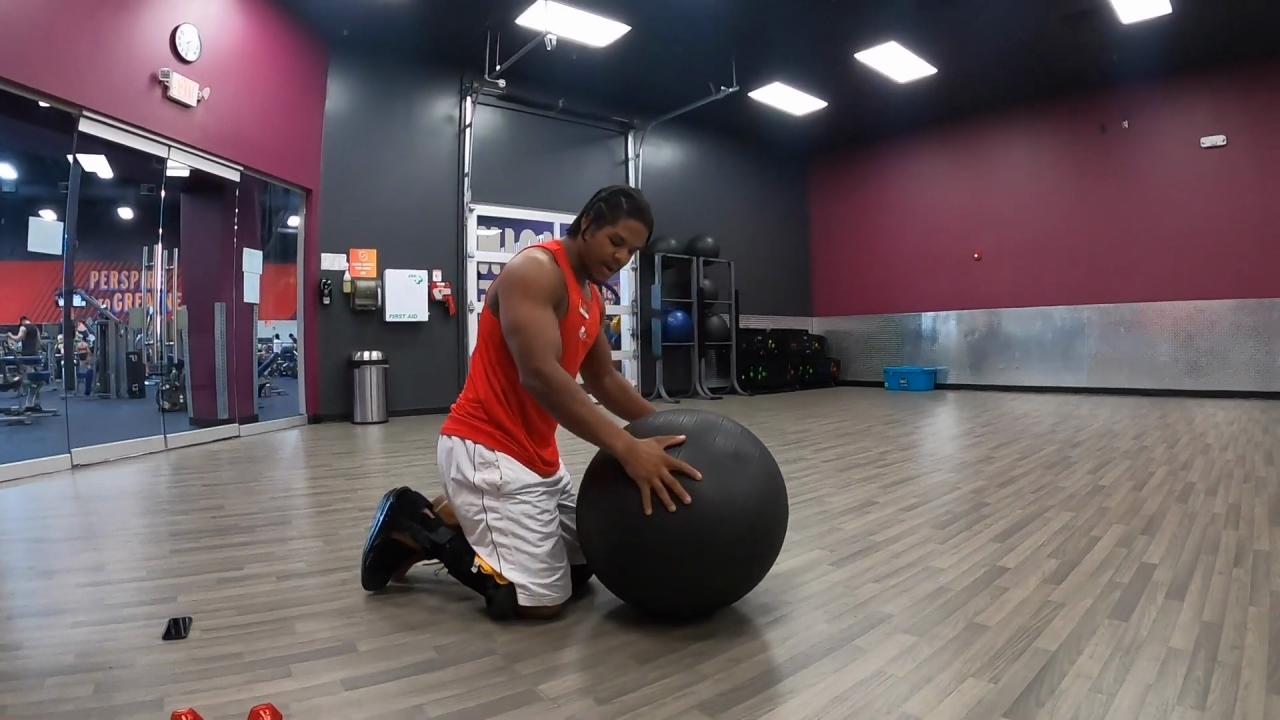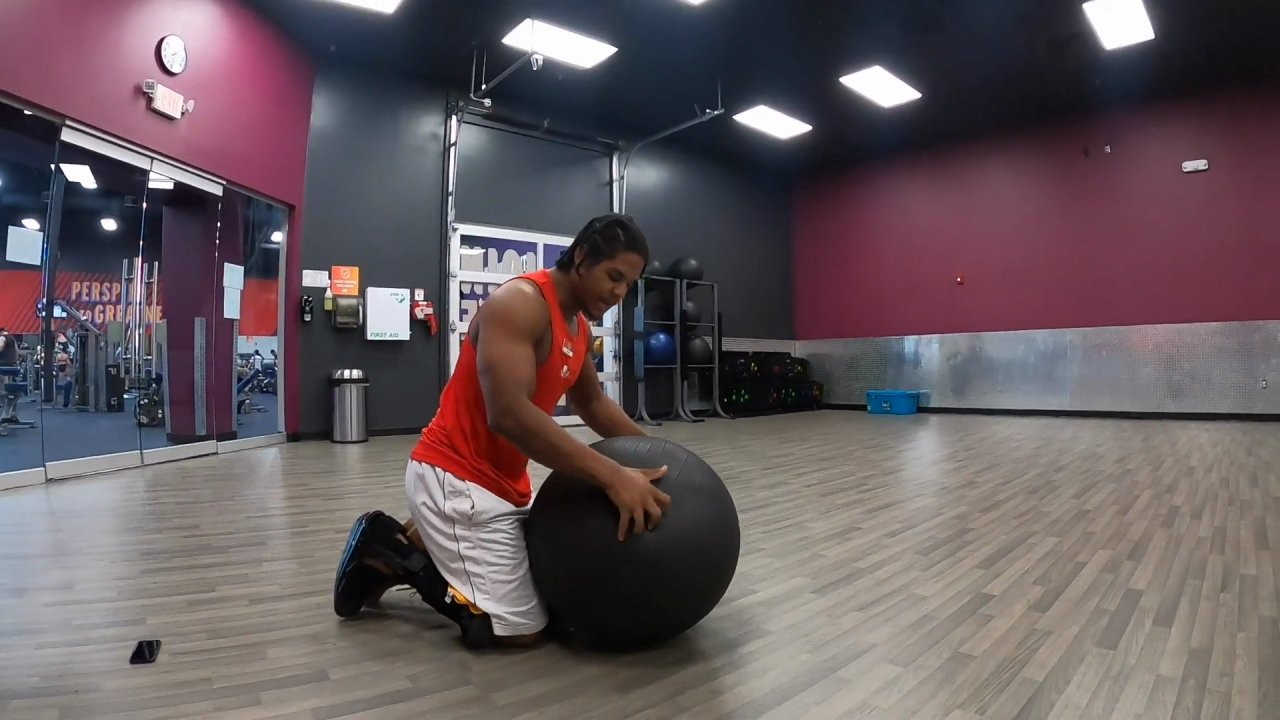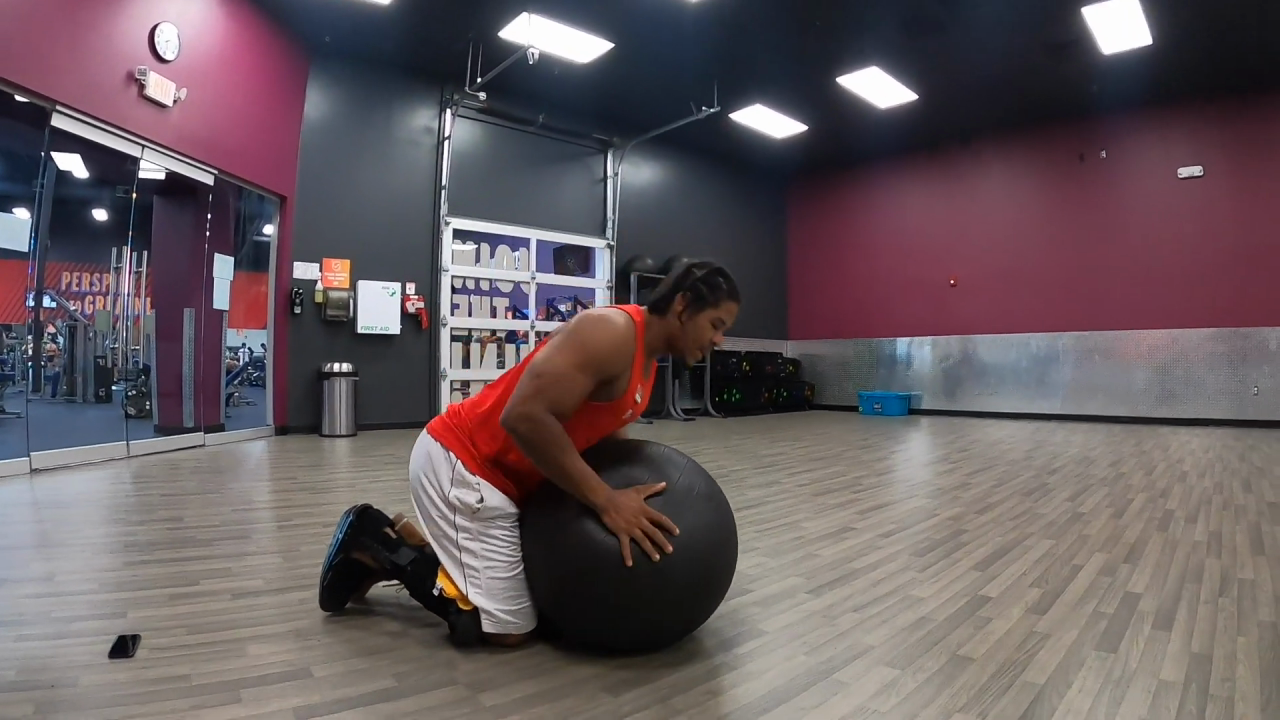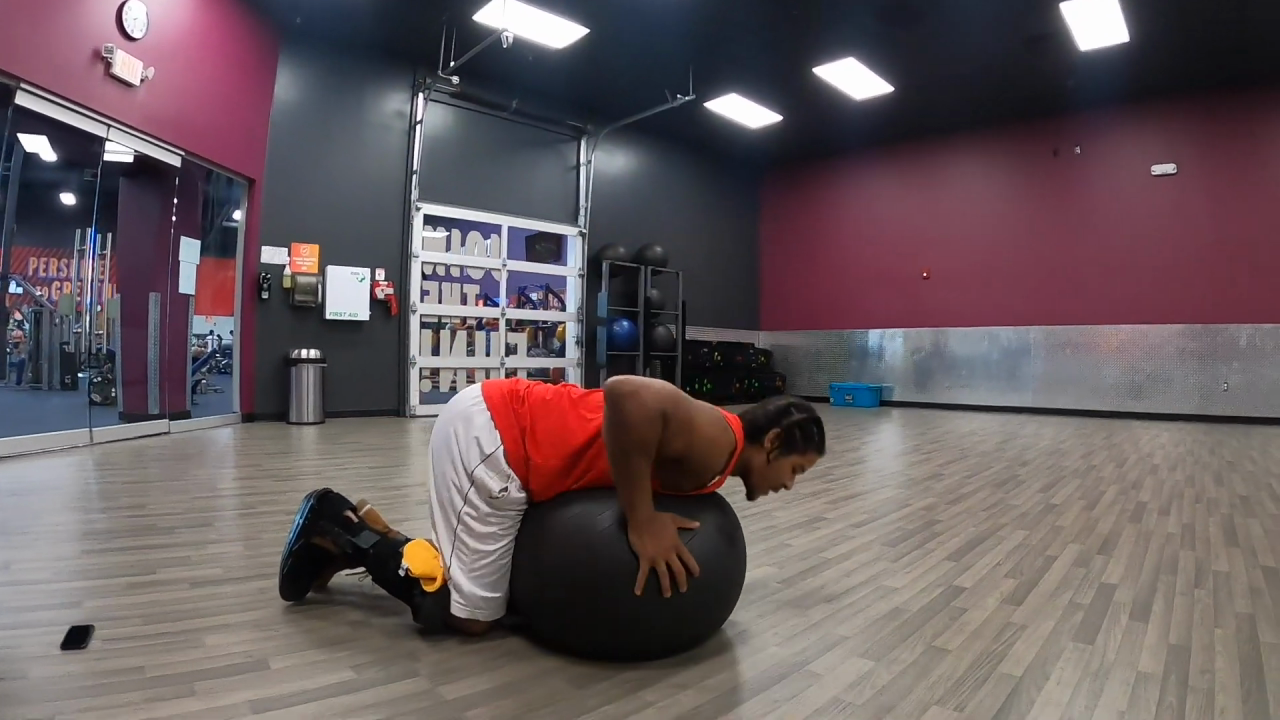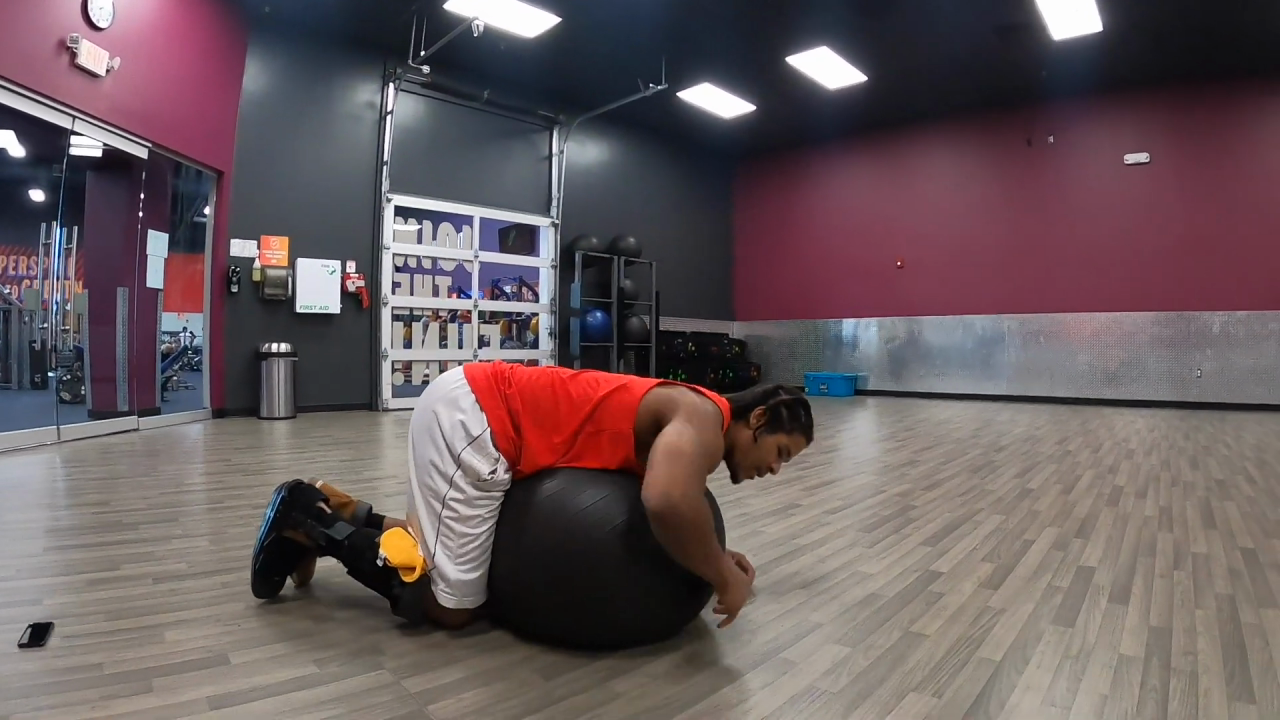
dt=0.4s
person 1, frame 1
left shoulder: (591, 295)
right shoulder: (535, 270)
left elbow: (603, 378)
right elbow: (538, 375)
right wrist: (626, 448)
left hip: (536, 455)
right hip: (487, 450)
left knee: (579, 570)
right knee: (543, 599)
left ankle: (450, 523)
right ankle: (420, 527)
person 1, frame 2
left shoulder: (580, 326)
right shoulder: (520, 302)
left elbow: (593, 404)
right elbow: (508, 414)
right wrist: (612, 476)
left hip: (502, 481)
right hip: (456, 477)
right knee: (520, 628)
left ankle: (422, 545)
right ankle: (392, 555)
person 1, frame 3
left shoulder: (644, 354)
right shoulder: (616, 332)
left elbow: (591, 427)
right elbow: (524, 415)
left wrist: (649, 486)
right wrist: (607, 502)
left hip: (494, 473)
right hip: (459, 464)
right knee: (510, 627)
left ankle: (400, 540)
right ankle: (378, 547)
person 1, frame 4
left shoulder: (701, 440)
right shoulder: (715, 441)
right elbow: (626, 394)
right wrist: (644, 522)
left hip: (491, 421)
right hip: (487, 431)
right knee: (470, 614)
left ankle: (363, 531)
right ankle: (341, 532)
person 1, frame 5
left shoulder: (684, 417)
right shoulder: (703, 420)
right elbow: (667, 502)
left wrist: (711, 558)
right wrist: (724, 576)
left hip: (471, 405)
right hip: (470, 416)
right knee: (449, 604)
left ankle: (338, 511)
right ankle: (310, 519)
